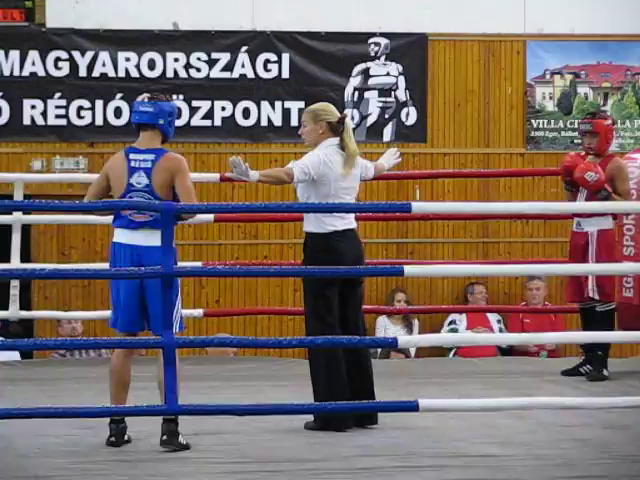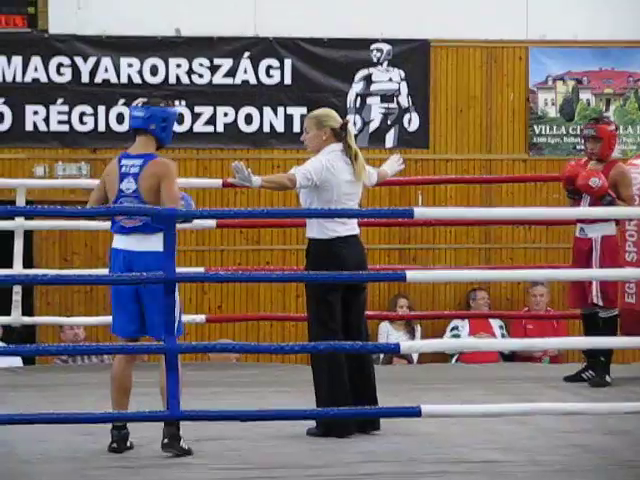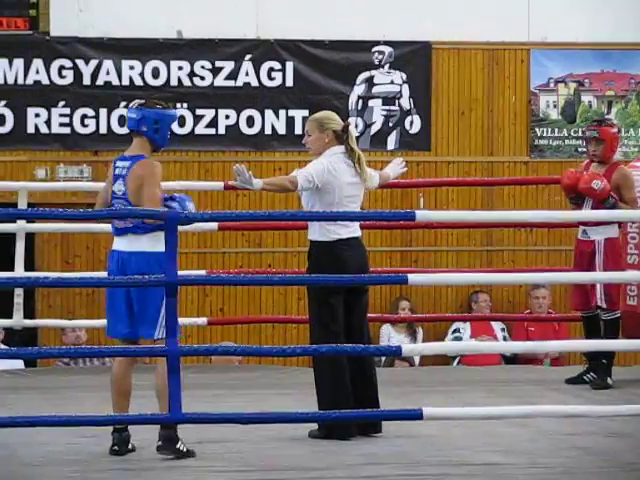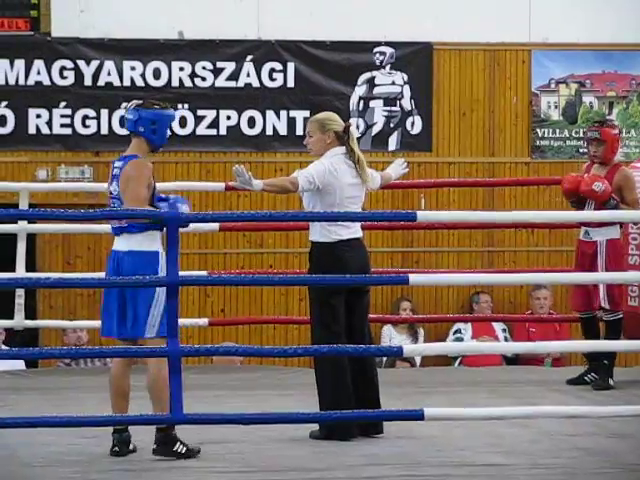
dt=0.1s
person 1, frame 1
left shoulder: (116, 160)
right shoulder: (173, 161)
left elbow: (89, 203)
right elbow: (188, 209)
left hip: (124, 250)
right hip: (157, 253)
left knee: (124, 341)
left ankle: (117, 426)
right ankle: (169, 427)
person 1, frame 2
left shoulder: (114, 166)
right shoulder: (163, 166)
left elbow: (92, 209)
right elbow: (176, 212)
right wrist: (179, 207)
left hip: (122, 256)
right hip: (155, 258)
left knee: (126, 347)
left ankle: (119, 432)
right ankle: (171, 431)
person 1, frame 3
left shoulder: (117, 165)
right shoulder: (150, 166)
left elbow: (100, 211)
right elbow: (153, 215)
right wrist: (177, 211)
left hip: (121, 256)
right hip: (150, 258)
left knee: (126, 349)
right knee: (163, 347)
left ankle: (120, 434)
right ankle: (168, 433)
person 1, frame 4
left shoulder: (119, 165)
right shoulder: (140, 165)
right elbow: (137, 211)
right wrist: (171, 213)
left hip: (119, 256)
right hip: (145, 258)
left knee: (124, 349)
right knee: (157, 347)
left ankle: (120, 435)
right ankle: (164, 435)
person 2, frame 1
left shoulder: (319, 158)
right shoulder: (352, 159)
left elbow: (287, 175)
right elbow: (374, 169)
left wrist: (252, 176)
right wrist: (388, 160)
left hip: (323, 247)
right hip: (350, 245)
left knee: (323, 329)
right knee: (352, 326)
left ankle: (333, 415)
right ankle: (362, 409)
person 2, frame 2
left shoulder: (322, 163)
right shoulder: (355, 164)
left elbow: (290, 180)
right elbow: (377, 175)
left wrist: (255, 181)
right wrist: (391, 167)
left hip: (326, 253)
right hip: (353, 251)
left knee: (326, 335)
right knee: (355, 331)
left ankle: (335, 421)
right ankle: (364, 415)
person 2, frame 3
left shoulder: (323, 166)
right shoulder: (355, 166)
left elbow: (291, 183)
right elbow: (379, 177)
left wrist: (256, 184)
right wrist: (393, 170)
left hip: (328, 255)
right hip: (355, 253)
left knee: (328, 338)
right knee: (357, 334)
left ankle: (337, 423)
right ankle: (366, 418)
person 2, frame 4
left shoulder: (325, 167)
right shoulder: (357, 167)
left elbow: (292, 184)
right elbow: (381, 178)
left wrist: (256, 185)
right wrist: (395, 171)
left hip: (329, 256)
right hip: (356, 254)
left knee: (329, 338)
right knee: (359, 335)
left ankle: (338, 423)
right ankle: (368, 419)
person 3, frame 1
left shoulder: (615, 165)
right shoulder: (580, 159)
left elbow: (627, 204)
left wrist: (602, 191)
right wrist: (568, 182)
left hip: (600, 232)
right hip: (578, 231)
left knee: (602, 295)
right knee: (583, 297)
left ankle: (601, 361)
right ankle: (589, 358)
person 3, frame 2
left shoulder: (618, 170)
right shoulder: (583, 165)
left wrist: (606, 196)
right wrist: (571, 190)
left hip: (603, 238)
right hip: (581, 237)
left knee: (605, 301)
right knee: (585, 303)
left ankle: (604, 366)
right ankle: (592, 363)
person 3, frame 3
right shoulder: (585, 167)
left wrist: (608, 199)
right wrist: (572, 196)
left hip: (606, 241)
right hip: (584, 240)
left knee: (608, 304)
right knee: (584, 305)
left ankle: (605, 369)
right ankle: (593, 366)
person 3, frame 4
right shoulder: (586, 169)
left wrist: (609, 200)
right wrist: (573, 199)
left hip: (608, 242)
right hip: (585, 241)
left knee: (610, 305)
right knee: (584, 306)
left ankle: (607, 369)
right ankle: (594, 366)
